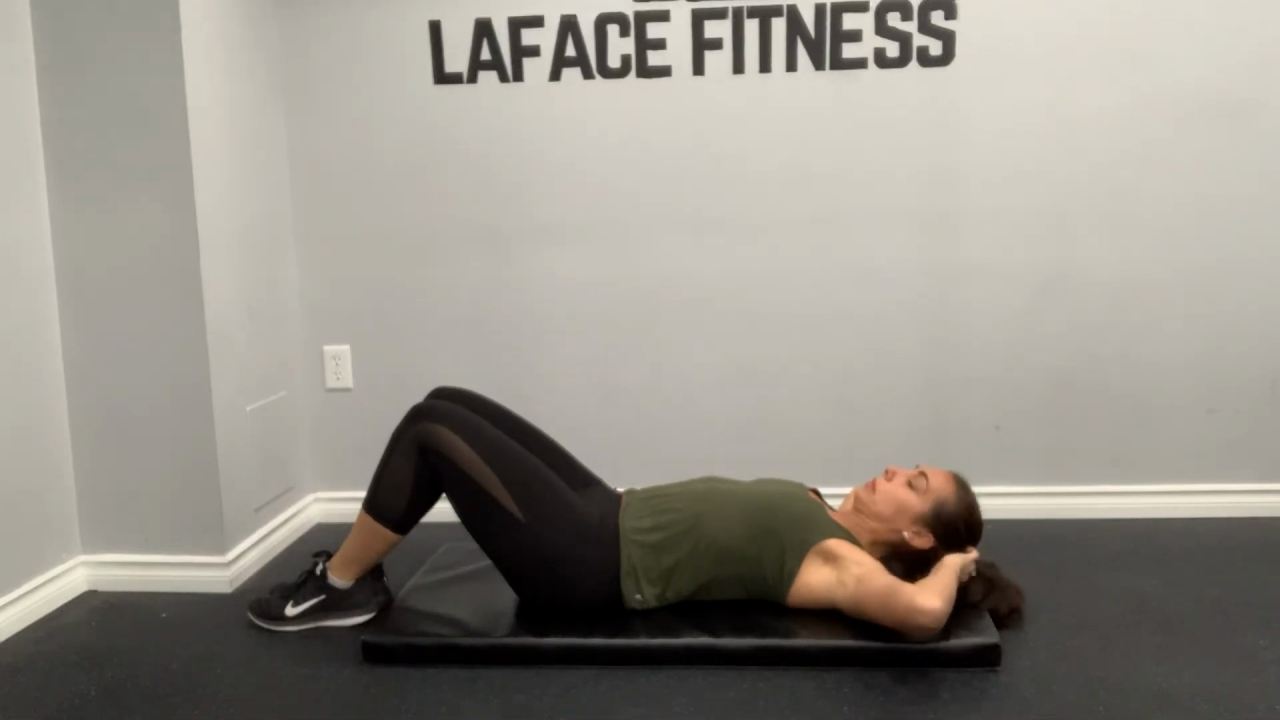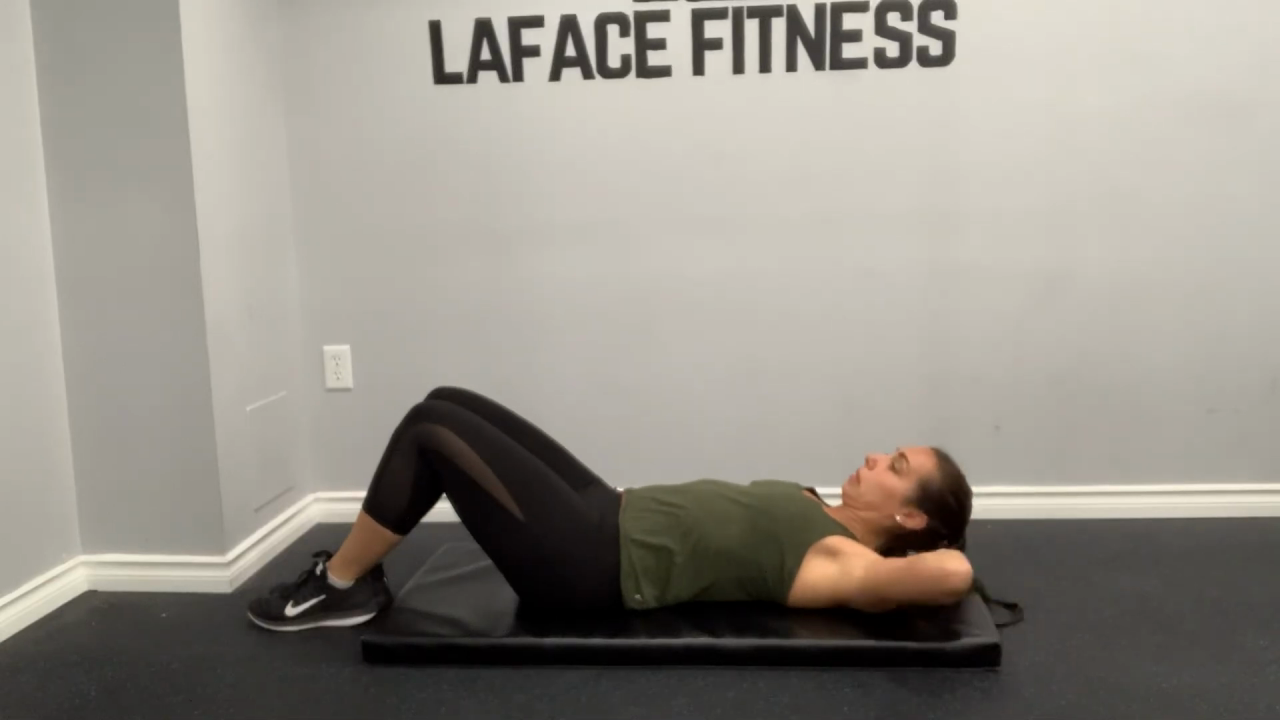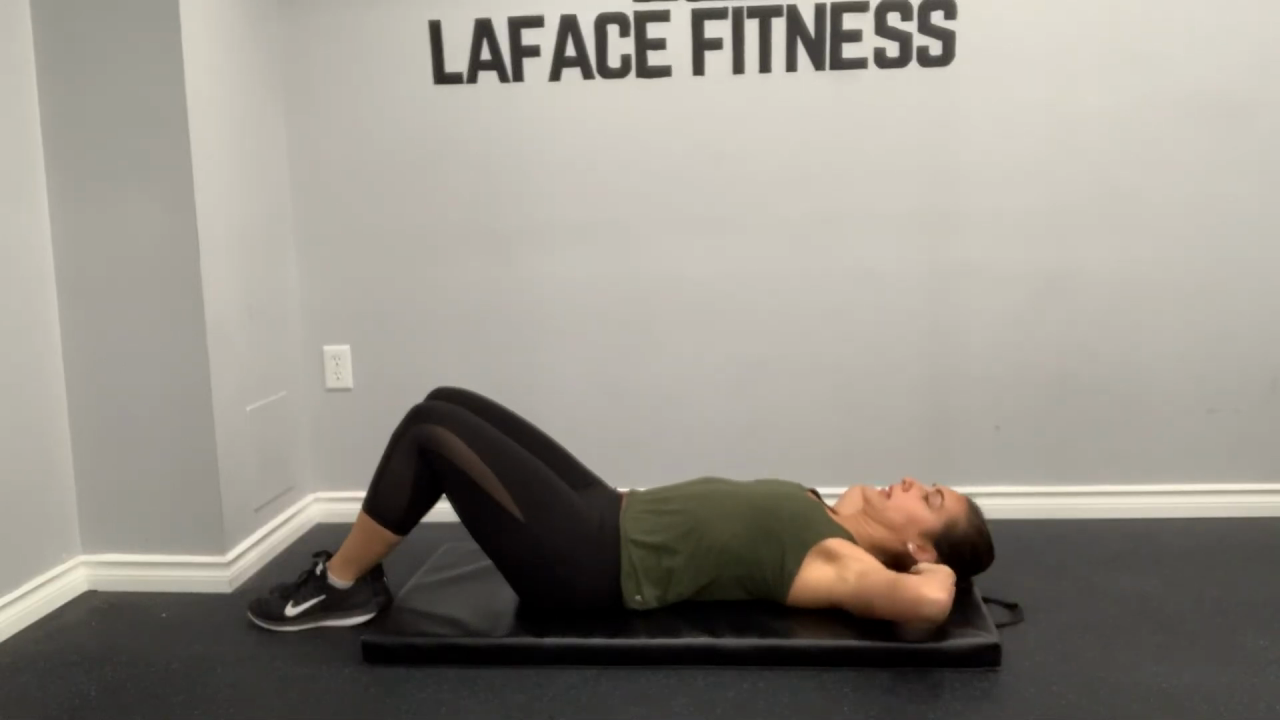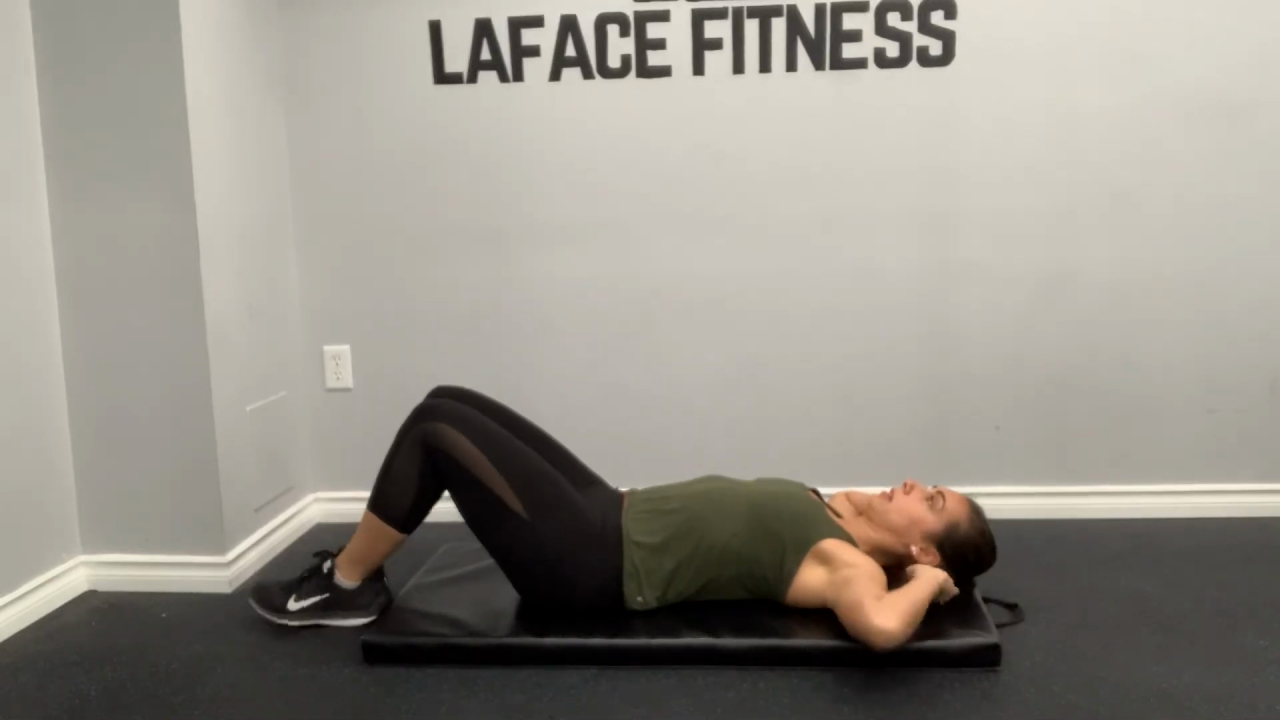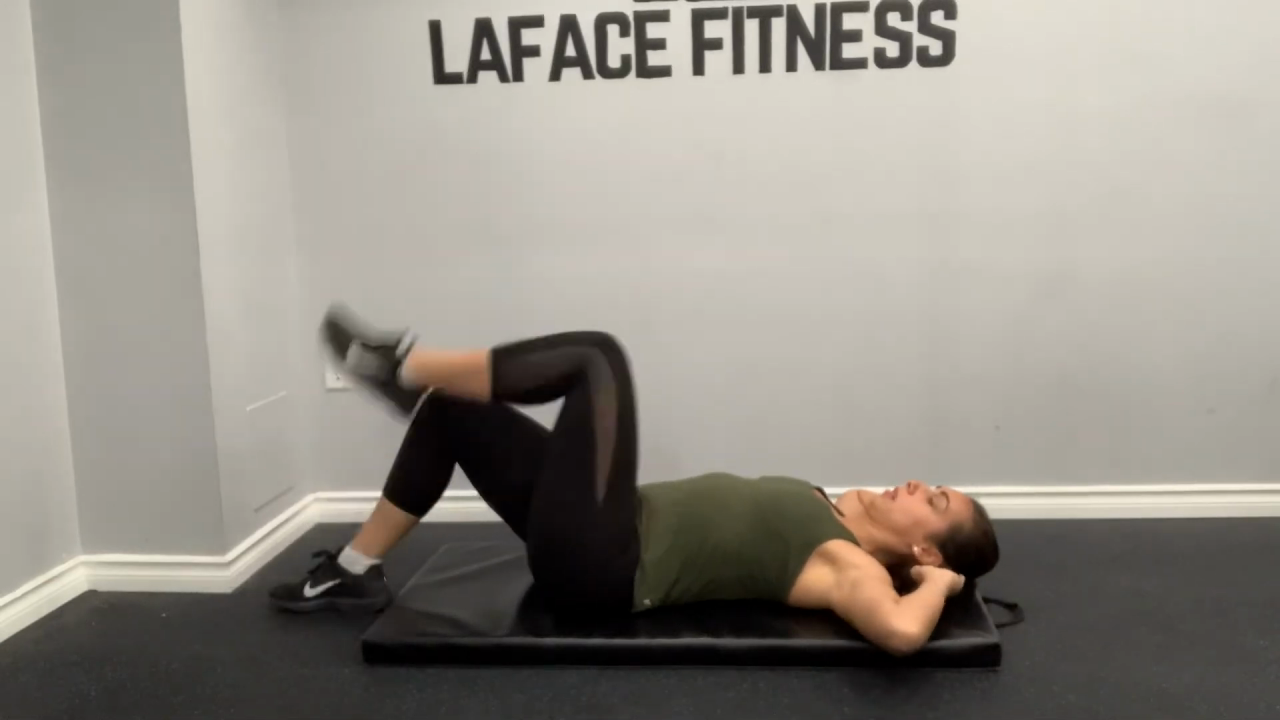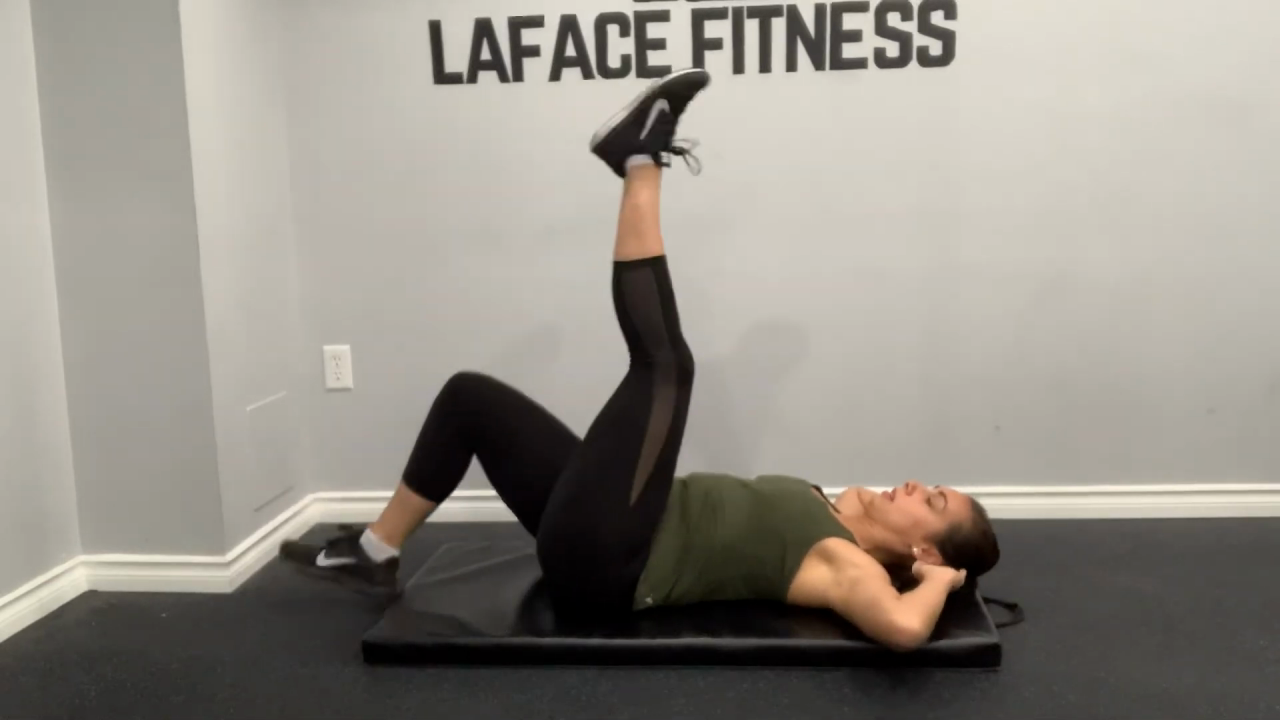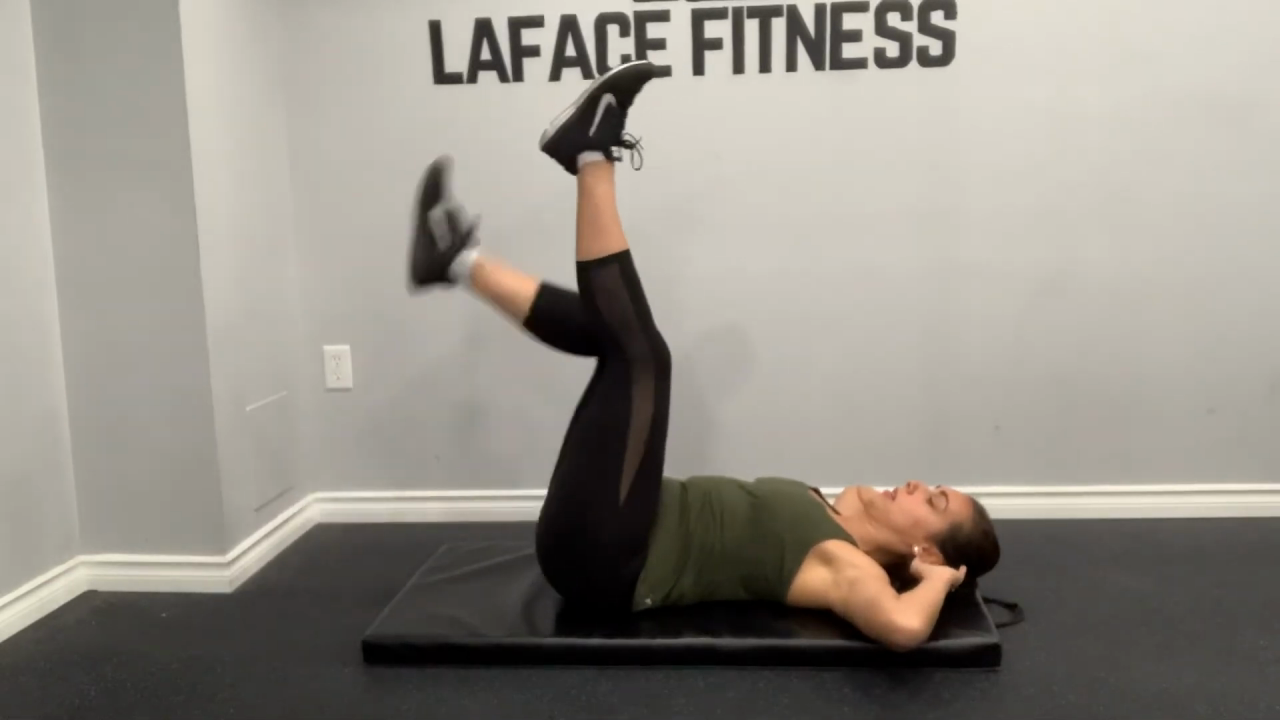
dt=0.4s
person 1, frame 1
left shoulder: (841, 565)
right shoulder: (833, 524)
left elbow: (922, 613)
left wrist: (950, 567)
left hip: (587, 564)
right hip: (607, 515)
left knee: (430, 431)
right knee: (446, 403)
left ankle: (338, 587)
right ankle: (355, 570)
person 1, frame 2
left shoulder: (846, 566)
right shoulder: (826, 522)
left elbow: (951, 578)
left wrist: (950, 557)
left hip: (586, 566)
right hip: (607, 517)
left knee: (430, 431)
right knee: (446, 403)
left ankle: (338, 589)
right ankle: (355, 572)
person 1, frame 3
left shoulder: (843, 567)
right shoulder: (832, 526)
left elbow: (929, 604)
left wrist: (940, 573)
right wrist: (863, 504)
left hip: (589, 566)
right hip: (609, 517)
left knee: (429, 431)
right knee: (446, 404)
left ankle: (338, 587)
right ankle: (358, 571)
person 1, frame 4
left shoulder: (852, 567)
right shoulder: (838, 526)
left elbow: (884, 626)
left wrist: (927, 584)
right wrist: (858, 502)
left hip: (590, 564)
right hip: (612, 515)
left knee: (436, 431)
right knee: (448, 404)
left ankle: (345, 584)
right ankle: (361, 562)
person 1, frame 5
left shoulder: (855, 566)
right shoulder: (840, 524)
left elbow: (902, 631)
left wrist: (938, 585)
left hip: (598, 563)
right hip: (610, 531)
left knee: (597, 358)
right knee: (451, 406)
left ankle: (407, 369)
right ankle: (356, 568)
person 1, frame 6
left shoulder: (851, 567)
right shoulder: (836, 524)
left elbow: (904, 627)
left wrist: (941, 580)
right wrist: (855, 500)
left hip: (599, 562)
right hip: (595, 538)
left knee: (663, 362)
right knee: (468, 396)
right ankle: (373, 552)
person 1, frame 7
left shoulder: (852, 568)
right shoulder: (845, 524)
left elbow: (904, 626)
left wrist: (940, 580)
left hip: (599, 560)
right hip: (605, 542)
left knee: (639, 356)
right knee: (625, 342)
left ankle: (592, 156)
right ankle: (458, 259)
